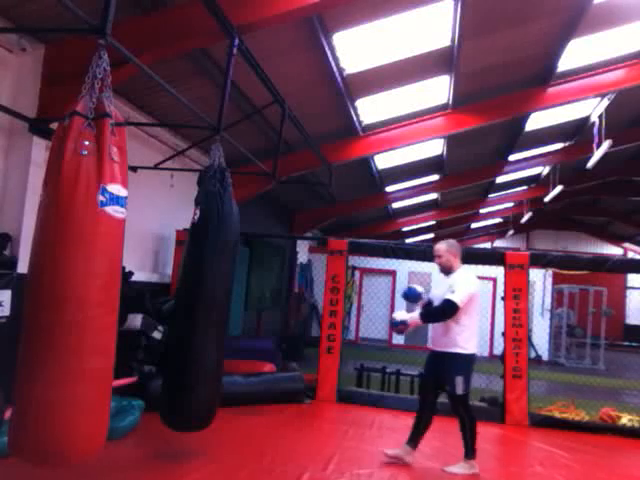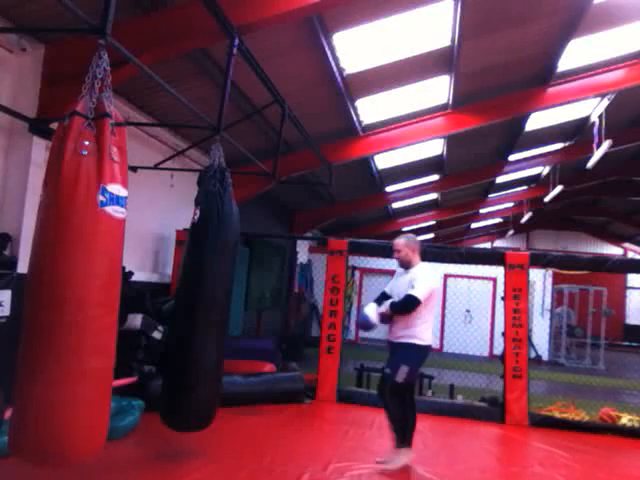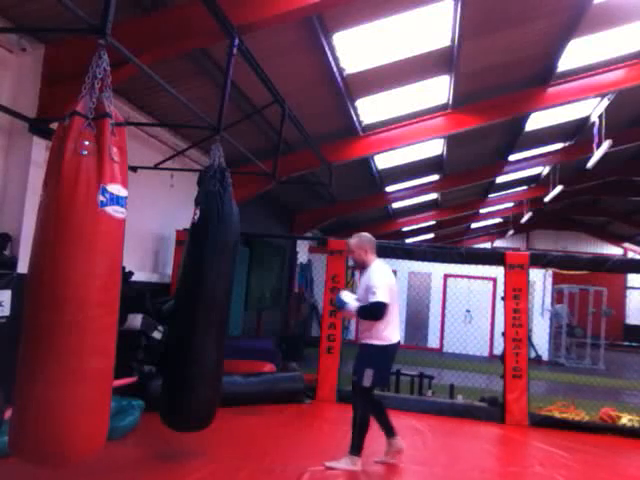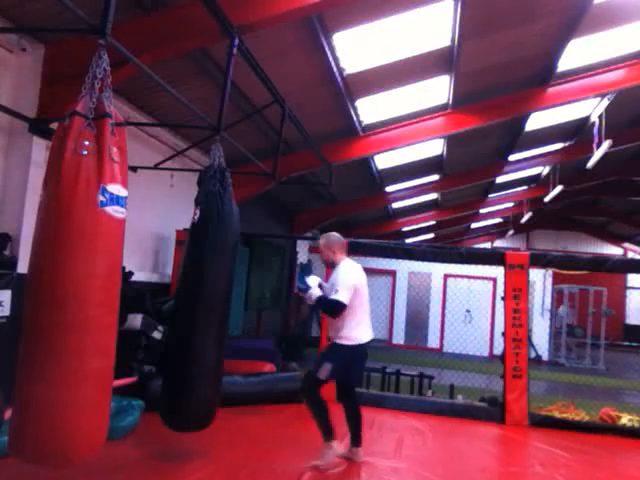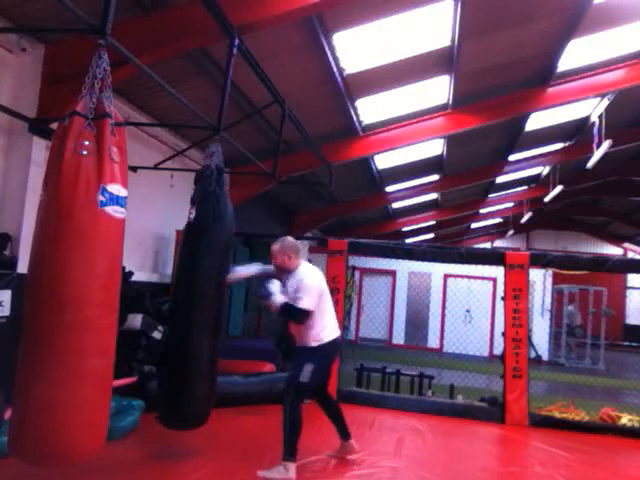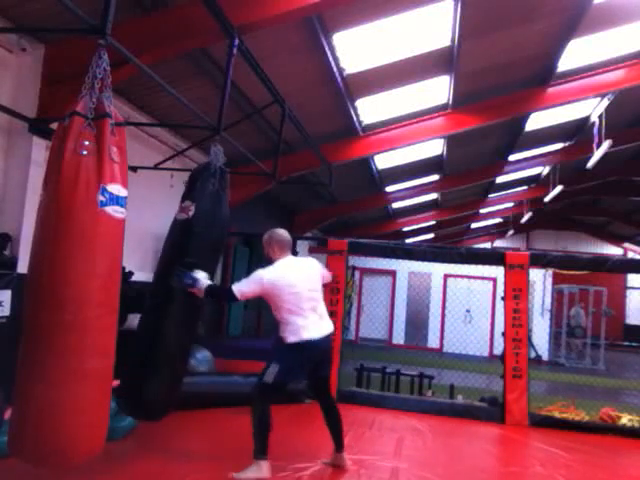
dt=0.4s
person 1, frame 1
left shoulder: (465, 279)
right shoulder: (447, 280)
left elbow: (446, 310)
right elbow: (430, 305)
left wrist: (416, 318)
right wrist: (409, 317)
left hip: (458, 354)
right hip: (439, 351)
left knee: (459, 405)
right knee: (426, 399)
left ankle: (470, 461)
right ankle: (408, 450)
person 1, frame 2
left shoulder: (425, 275)
right shoulder: (401, 274)
left elbow: (407, 305)
right elbow: (383, 299)
left wrist: (387, 308)
right wrist: (374, 310)
left hip: (414, 344)
right hip: (399, 342)
left knee: (387, 390)
right knee: (404, 395)
left ankle: (402, 448)
right ankle: (405, 449)
person 1, frame 3
left shoulder: (379, 274)
right shoulder: (371, 272)
left elbow: (377, 311)
left wrist: (351, 307)
right wrist: (352, 303)
left hip: (378, 345)
right hip: (375, 343)
left knee: (360, 397)
right knee: (367, 395)
left ankle: (354, 458)
right ankle: (393, 442)
person 1, frame 4
left shoulder: (344, 273)
right shoulder: (351, 268)
left elbow: (334, 309)
left wrist: (313, 293)
right wrist: (322, 288)
left hip: (347, 344)
right hip: (357, 342)
left knee: (310, 387)
right knee: (347, 393)
left ankle: (331, 444)
right ankle: (354, 448)
person 1, frame 5
left shoulder: (306, 277)
right shoulder: (294, 273)
left elbow: (298, 315)
right elbow: (275, 278)
left wrist: (277, 299)
left hip: (318, 346)
right hip: (327, 343)
left knee: (292, 397)
right knee: (320, 391)
right ankle: (347, 443)
person 1, frame 6
left shoulder: (267, 276)
right shoulder: (311, 264)
left elbow: (230, 294)
right elbow: (326, 279)
left wrist: (202, 286)
left hip: (299, 345)
right hip: (324, 339)
left knee: (261, 397)
right knee: (323, 394)
right ankle: (339, 454)
